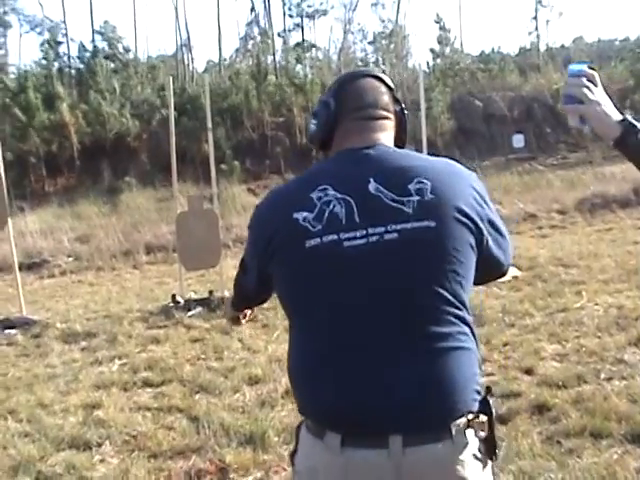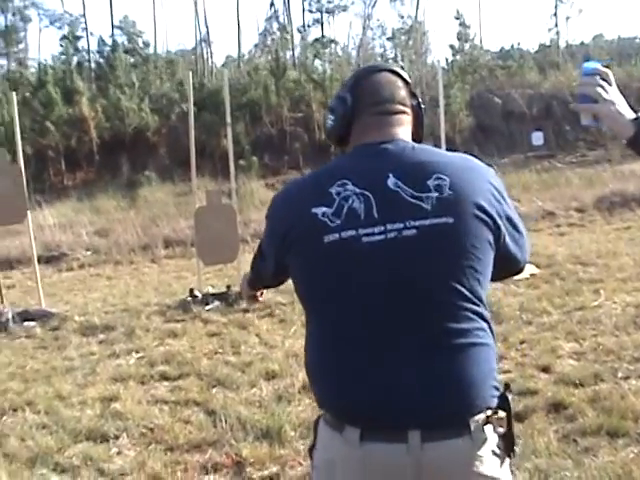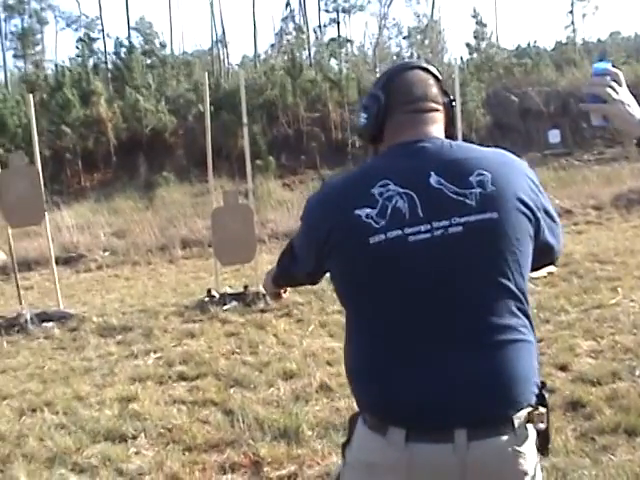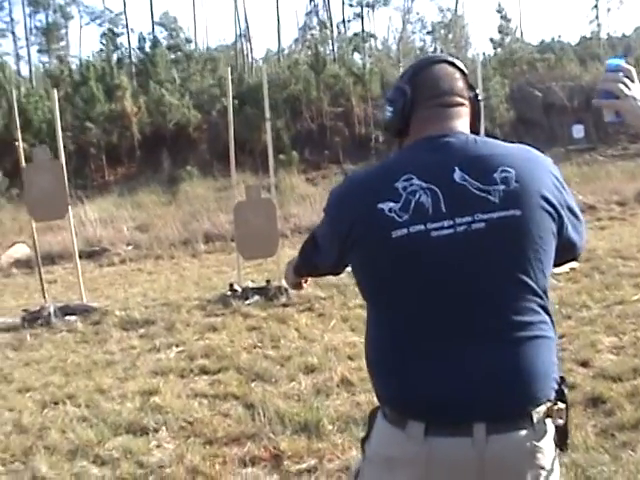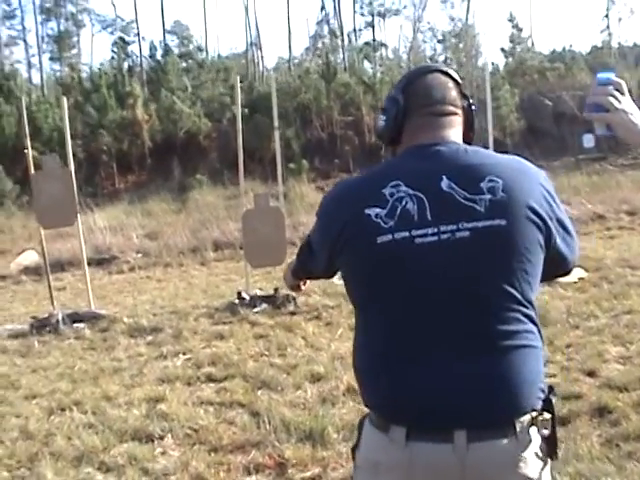
dt=0.2s
person 1, frame 1
left shoulder: (282, 208)
right shoulder: (456, 182)
left elbow: (254, 285)
right elbow: (496, 263)
left wrist: (238, 304)
right hip: (445, 445)
person 1, frame 2
left shoulder: (298, 201)
right shoulder: (474, 178)
left elbow: (269, 269)
right elbow: (512, 259)
left wrist: (251, 283)
right hip: (463, 441)
person 1, frame 3
left shoulder: (336, 202)
right shoulder: (510, 173)
left elbow: (301, 266)
right elbow: (546, 251)
left wrist: (276, 279)
right hip: (503, 438)
person 1, frame 4
left shoulder: (360, 194)
right shoulder: (534, 170)
left elbow: (322, 255)
right elbow: (569, 246)
left wrist: (297, 268)
left hip: (413, 440)
right hip: (521, 435)
person 1, frame 5
left shoulder: (350, 201)
right shoulder: (525, 181)
left elbow: (316, 260)
right elbow: (562, 259)
left wrist: (295, 271)
right hip: (508, 443)
